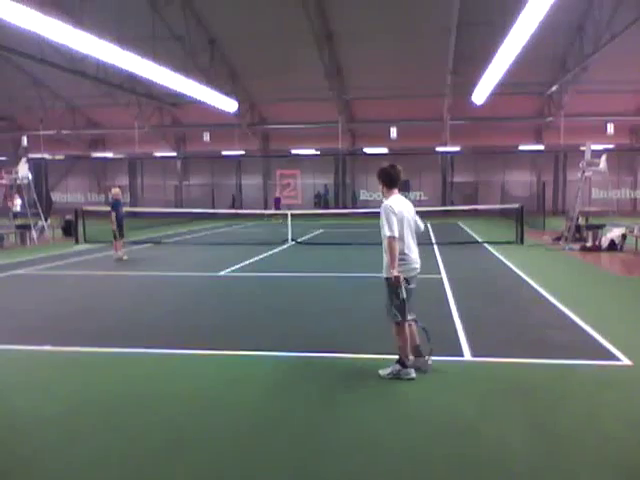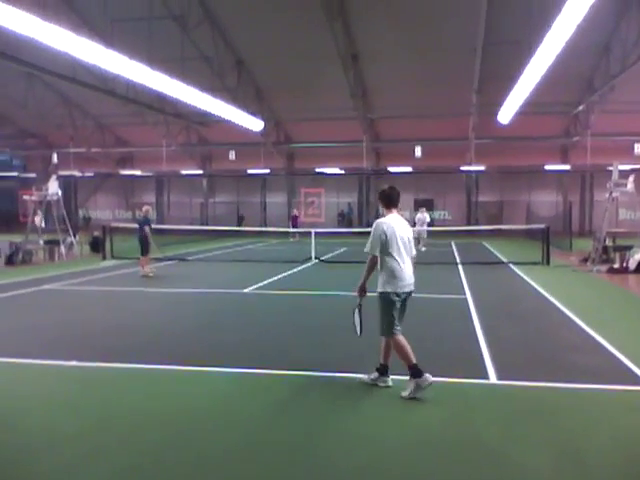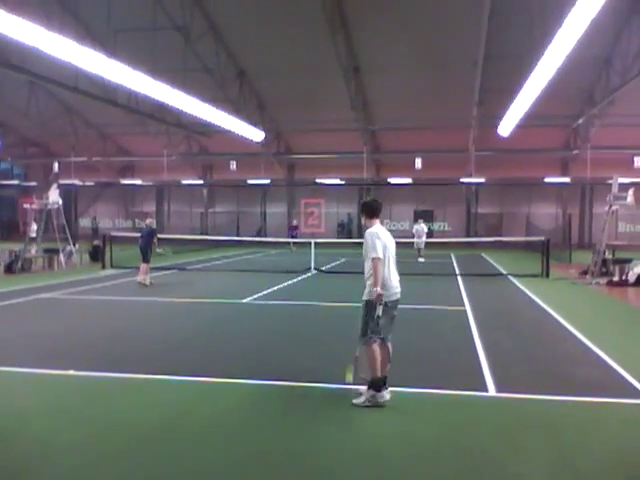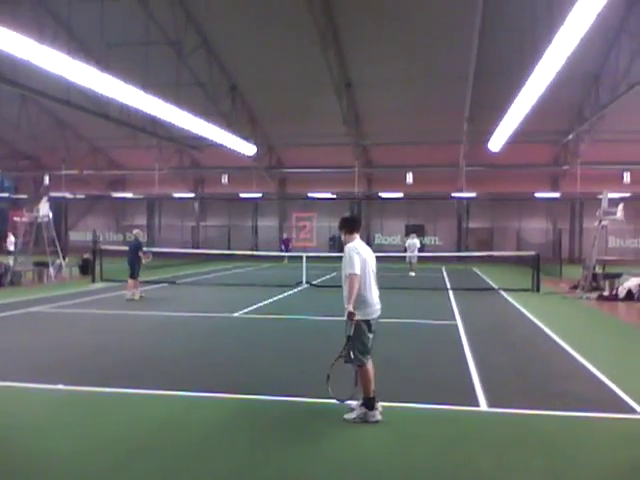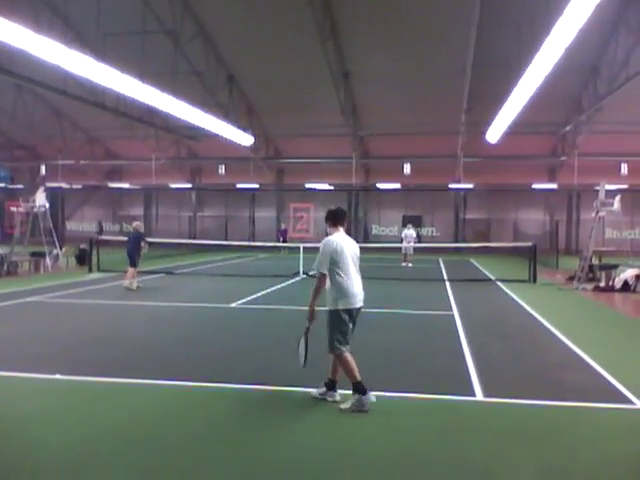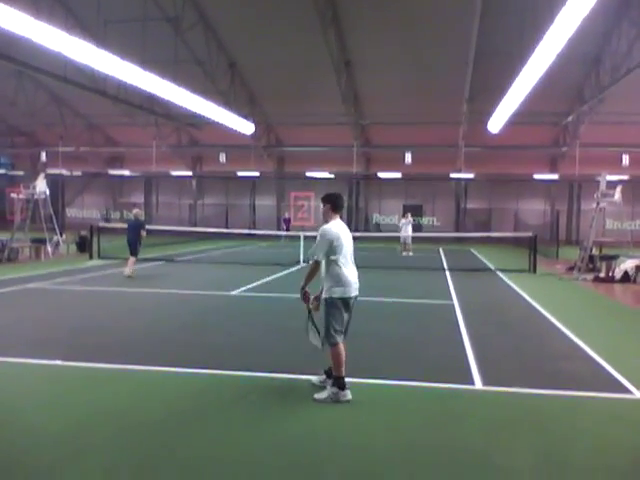
dt=0.7s
person 1, frame 1
left shoulder: (388, 206)
right shoulder: (406, 203)
left elbow: (392, 239)
right elbow: (420, 228)
left wrist: (394, 268)
left hip: (399, 269)
right hip: (412, 265)
left knee: (398, 318)
right knee: (406, 314)
left ankle: (404, 366)
right ankle: (417, 356)
person 1, frame 2
left shoulder: (380, 224)
right shoulder: (405, 225)
left elbow: (374, 258)
left wrist: (363, 282)
left hip: (391, 285)
right hip: (407, 283)
left knee: (392, 332)
right knee: (390, 330)
left ankle: (418, 375)
right ankle: (382, 372)
person 1, frame 3
left shoulder: (372, 233)
right shoulder: (385, 233)
left elbow: (377, 261)
left wrist: (377, 288)
left hip: (379, 293)
right hip: (392, 292)
left knee: (370, 339)
right knee: (384, 339)
left ankle: (376, 390)
right ankle: (382, 385)
person 1, frame 4
left shoulder: (351, 248)
right shoulder: (366, 249)
left elbow: (354, 277)
left wrist: (349, 305)
left hip: (360, 310)
right hip: (371, 308)
left knee: (361, 359)
right knee: (365, 357)
left ankle: (370, 409)
right ankle: (370, 401)
person 1, frame 5
left shoulder: (329, 242)
right shoulder: (352, 243)
left elbow: (321, 277)
left wrist: (312, 305)
left hip: (341, 301)
right hip: (356, 298)
left knee: (339, 348)
right knee: (338, 345)
left ankle: (361, 393)
right ankle: (330, 388)
person 1, frame 6
left shoulder: (326, 230)
right shoulder: (343, 229)
left elbow: (316, 263)
left wrist: (304, 287)
right wrist: (321, 293)
left hip: (338, 290)
right hip: (350, 287)
left knee: (334, 338)
right knee: (337, 336)
left ankle: (340, 388)
right ankle: (331, 375)
